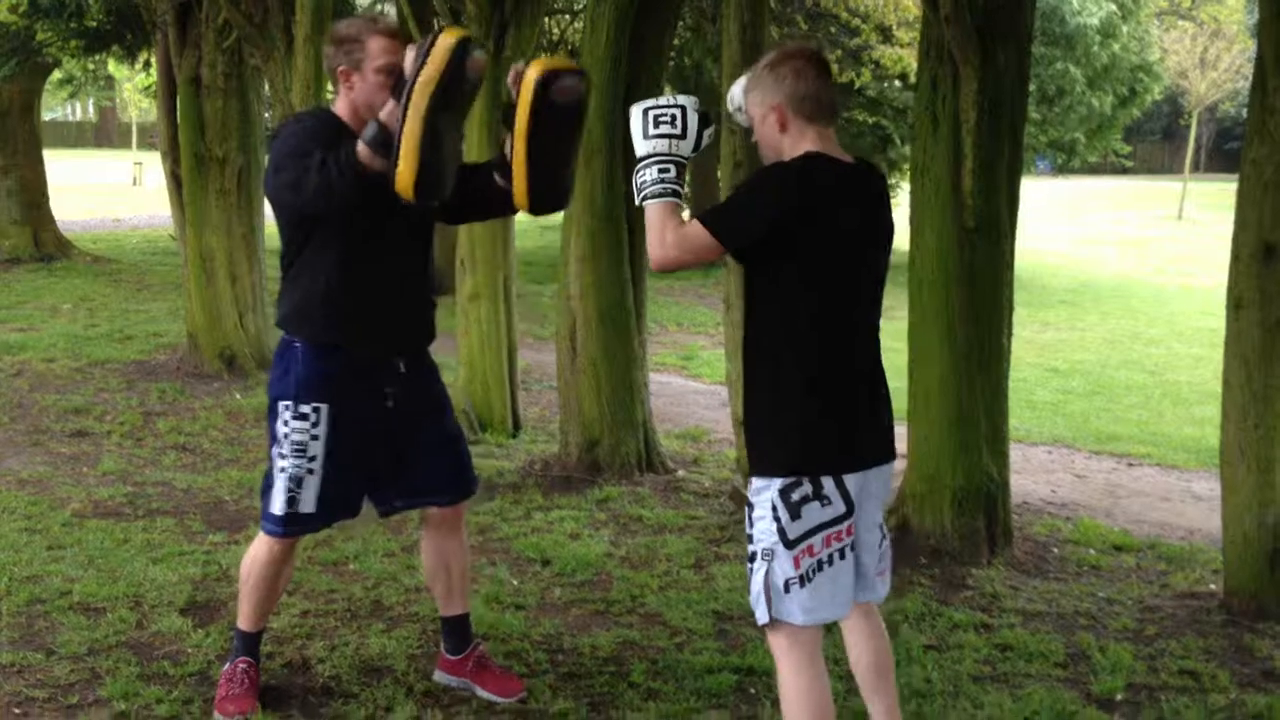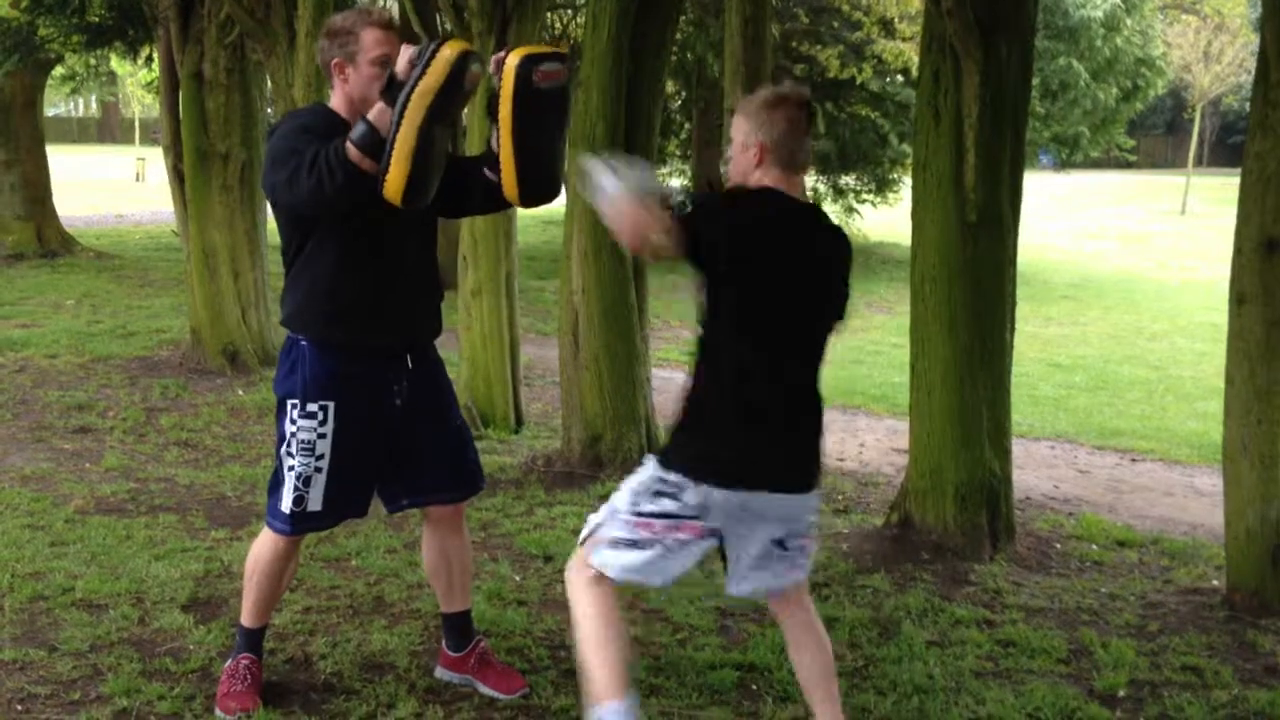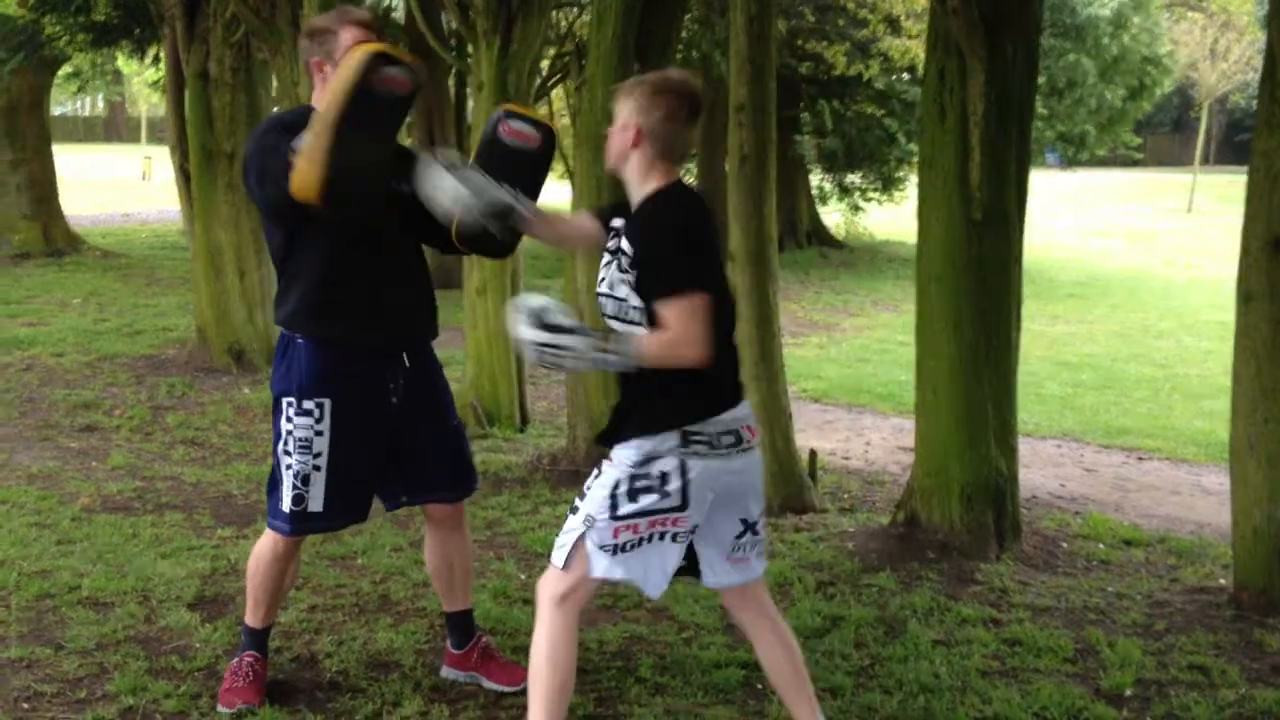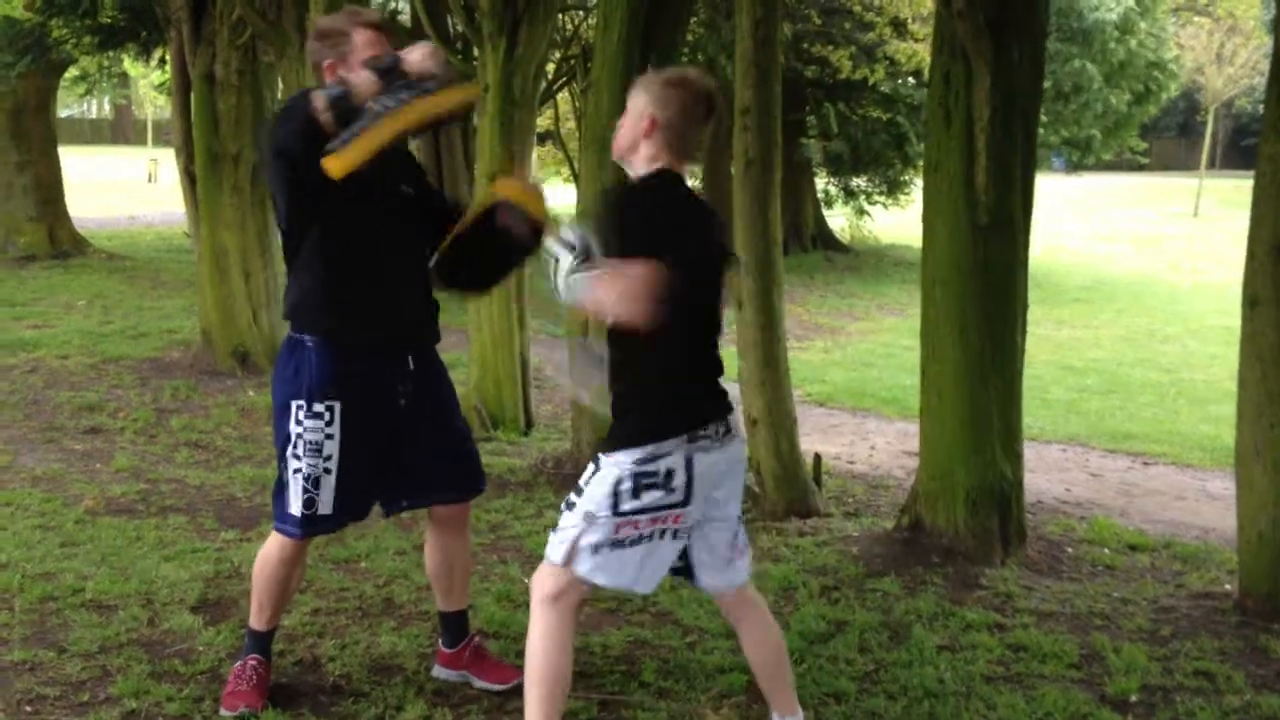
dt=0.4s
person 1, frame 1
right shoulder: (302, 142)
left elbow: (488, 193)
right elbow: (339, 189)
right wrist: (402, 107)
left hip: (404, 363)
right hip: (322, 366)
left knee: (446, 504)
right knee: (285, 525)
left ankle: (458, 654)
right ankle: (242, 663)
person 1, frame 2
right shoulder: (297, 138)
left elbow: (491, 186)
right elbow: (327, 185)
right wrist: (393, 105)
left hip: (410, 358)
right hip: (327, 363)
left knee: (447, 503)
right knee: (290, 521)
left ankle: (460, 650)
right ankle: (244, 658)
person 1, frame 3
right shoulder: (280, 138)
left elbow: (449, 231)
left hip: (406, 358)
right hip: (321, 361)
left knee: (446, 502)
right knee: (291, 522)
left ankle: (464, 647)
right ankle: (250, 655)
person 1, frame 4
left shoulder: (394, 156)
right shoulder: (300, 138)
left elbow: (443, 228)
right elbow: (305, 119)
right wrist: (391, 72)
left hip: (410, 359)
right hip: (328, 362)
left knee: (450, 503)
right knee: (297, 526)
left ankle: (456, 646)
right ankle: (254, 659)
person 2, frame 1
left shoulder: (785, 189)
right shoulder: (868, 186)
left elbow: (666, 252)
left wrist: (658, 162)
right wrist: (761, 108)
left hip: (801, 453)
right hip: (864, 443)
left knee: (792, 631)
right knee: (858, 606)
person 2, frame 2
left shoulder: (740, 213)
right shoulder: (832, 244)
left elbow: (638, 223)
left wrist: (610, 185)
left hip: (705, 464)
right hip: (791, 468)
left knee: (587, 574)
right knee: (789, 599)
person 2, frame 3
left shoulder: (666, 222)
right shoulder: (655, 208)
left elbow: (690, 345)
right elbow: (584, 232)
left wrist: (590, 345)
left hip: (663, 446)
right hip: (728, 441)
left knee: (559, 595)
right knee: (747, 596)
person 2, frame 4
left shoulder: (640, 202)
right shoulder: (693, 214)
left elbow: (630, 305)
left wrist: (575, 275)
left hip: (655, 443)
right hip: (711, 437)
left knee: (552, 592)
right knee: (734, 595)
